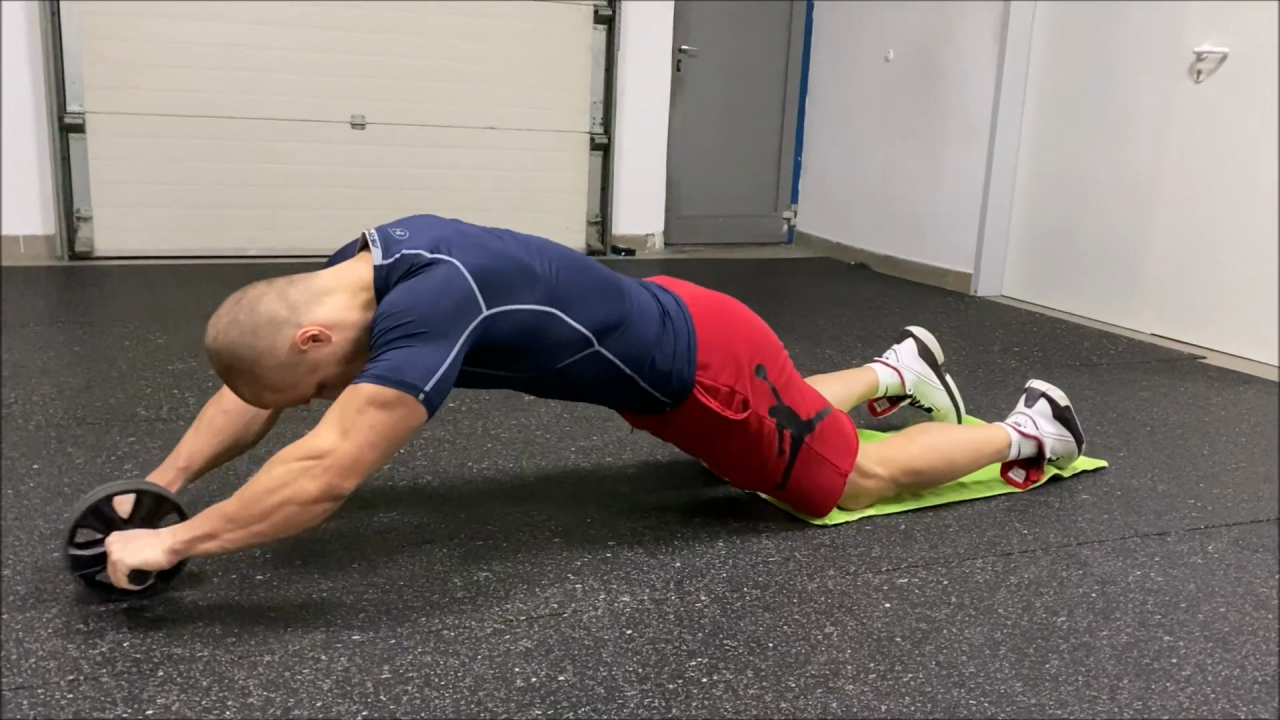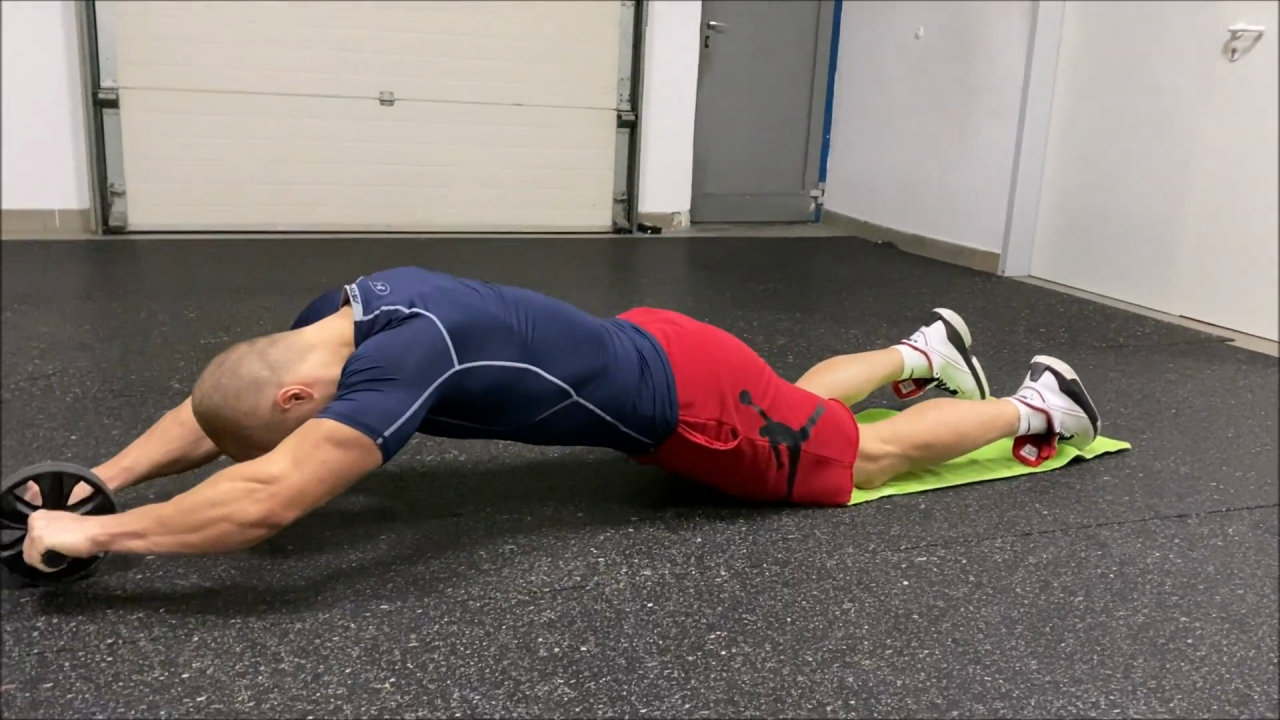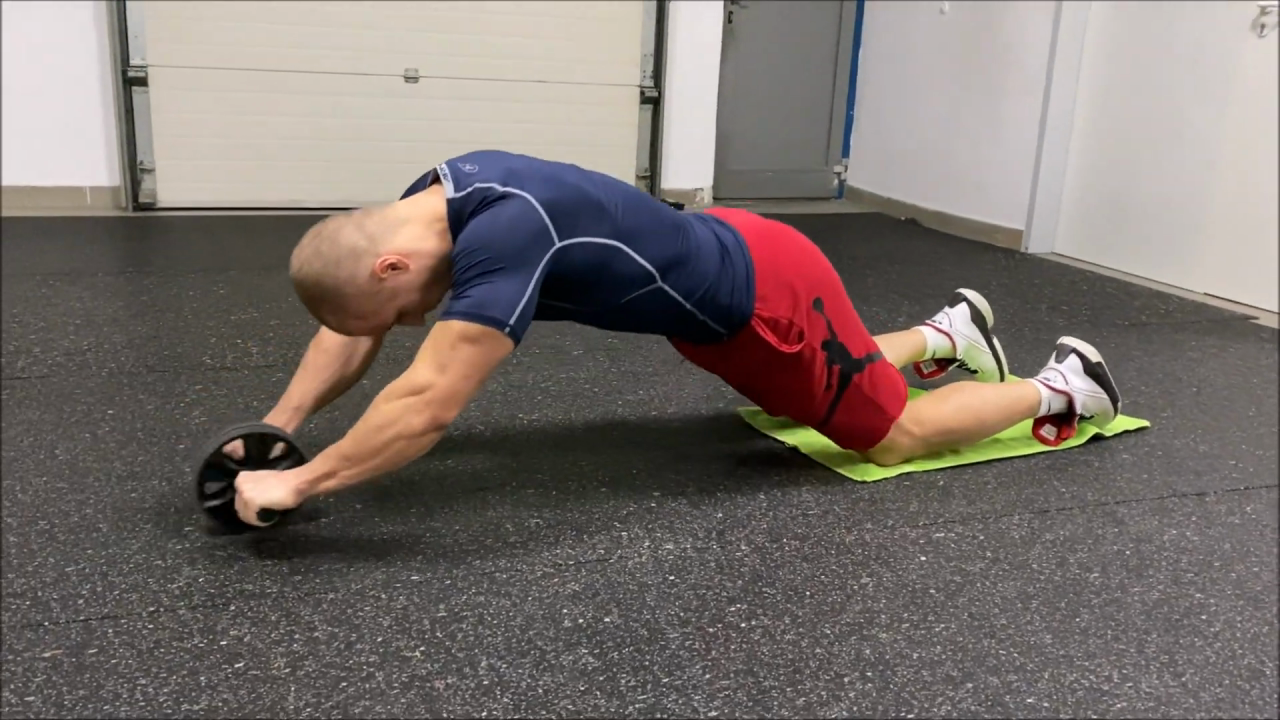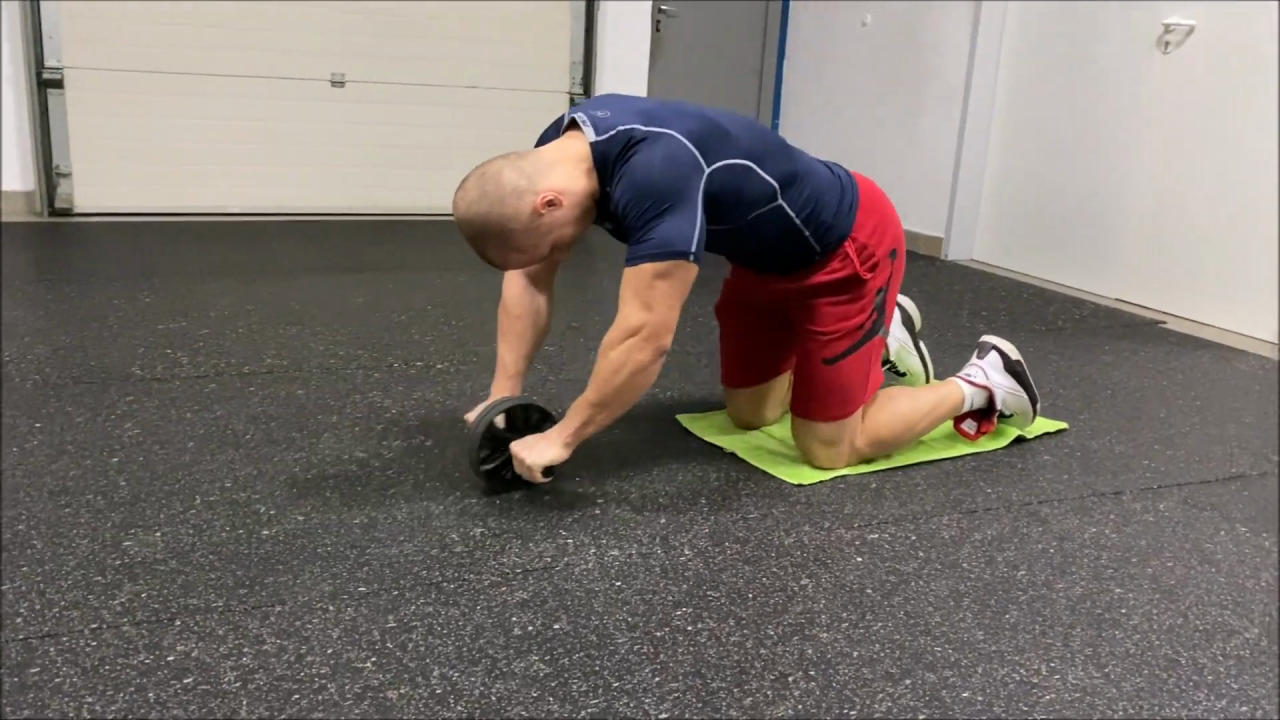
dt=0.7s
person 1, frame 1
left shoulder: (427, 301)
right shoulder: (356, 274)
left elbow: (329, 472)
right elbow: (253, 389)
left wrist: (175, 542)
right wrist: (163, 481)
left hip: (702, 361)
right hip: (659, 334)
left knee: (856, 478)
right knee: (790, 427)
left ankle: (1028, 431)
right ankle: (895, 368)
person 1, frame 2
left shoulder: (400, 357)
right shoulder: (347, 311)
left elbow: (268, 497)
right elbow: (213, 407)
left wrist: (92, 534)
right wrist: (100, 476)
left hip: (686, 399)
right hip: (649, 351)
left knee: (866, 455)
right knee: (803, 407)
left ankle: (1036, 405)
right ankle: (924, 352)
person 1, frame 3
left shoulder: (499, 233)
right shoulder: (427, 202)
left elbow: (428, 404)
right elbow: (353, 331)
left wrist: (299, 486)
right wrist: (281, 424)
left hip: (770, 294)
right hip: (724, 269)
left knee: (890, 436)
right knee: (803, 409)
left ankle: (1059, 388)
right ankle: (946, 335)
person 1, frame 4
left shoulder: (655, 174)
right shoulder: (557, 155)
left elbow: (645, 337)
right elbow: (527, 283)
left wrist: (561, 439)
right wrist: (503, 395)
left hip: (847, 246)
right hip: (773, 250)
left knee: (826, 448)
right knee: (750, 413)
left ankle: (979, 386)
right ankle: (881, 341)
